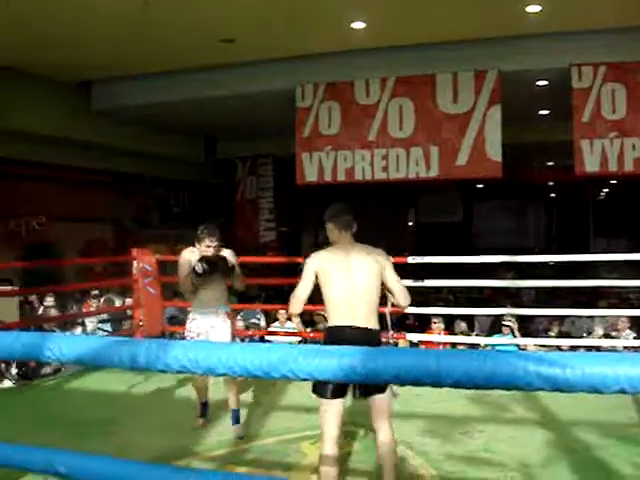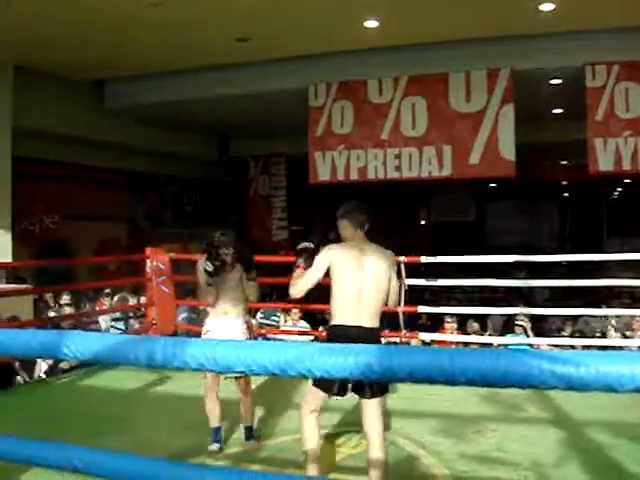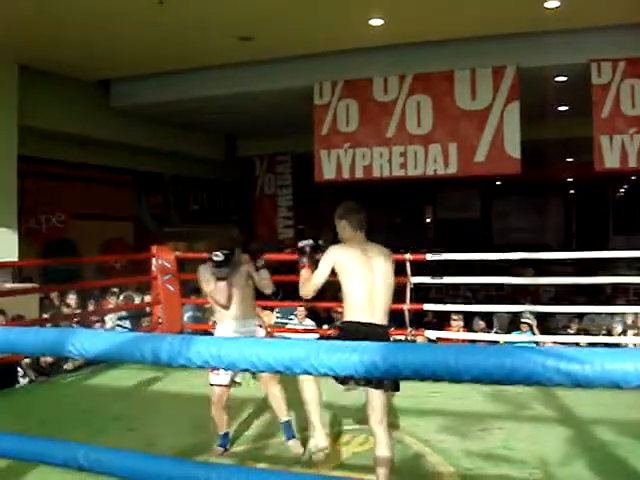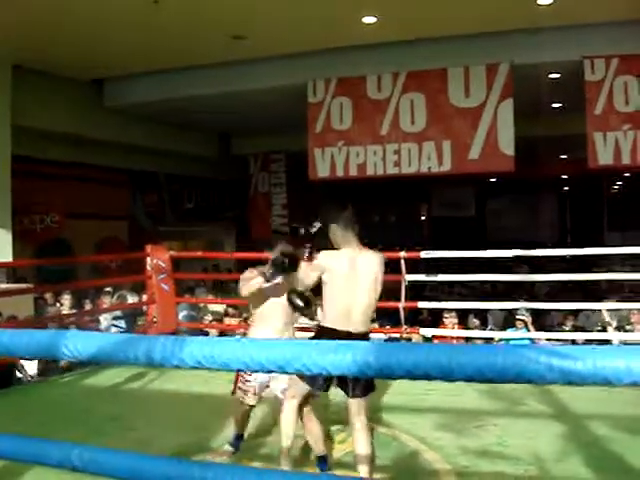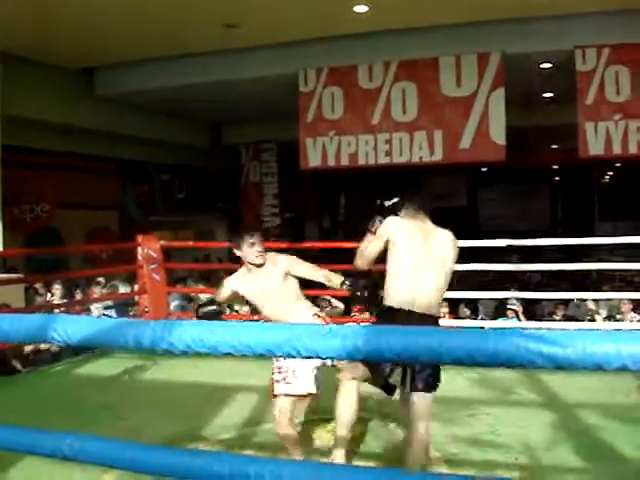
dt=0.5s
person 1, frame 1
left shoulder: (318, 258)
right shoulder: (377, 255)
left elbow: (295, 308)
right elbow: (404, 300)
left wrist: (305, 280)
left hip: (337, 341)
right hip: (370, 342)
left knee: (330, 429)
right knee: (383, 424)
person 1, frame 2
left shoulder: (332, 252)
right shoulder: (387, 257)
left elbow: (296, 291)
left wrist: (301, 263)
left hip: (339, 340)
right hip: (371, 343)
left knee: (309, 410)
right knee: (374, 429)
person 1, frame 3
left shoulder: (337, 253)
right shoulder: (384, 254)
left elbow: (306, 291)
left wrist: (305, 259)
left hip: (352, 336)
right hip: (382, 340)
right knee: (379, 422)
person 1, frame 4
left shoulder: (327, 258)
right shoulder: (377, 260)
left elbow: (304, 282)
left hip: (327, 342)
left knee: (291, 400)
right knee: (359, 421)
person 1, frame 5
left shoulder: (393, 224)
right shoulder: (450, 240)
left elbow: (361, 262)
left wrist: (375, 228)
left hip: (391, 324)
left knee: (349, 378)
right knee: (420, 419)
left ankle: (338, 458)
person 2, frame 1
left shoulder: (228, 255)
right shoulder: (187, 255)
left elbow: (240, 285)
right elbow: (184, 287)
left wrist: (230, 269)
right wrist: (196, 272)
left hip: (221, 316)
right hip: (197, 317)
left ankle: (235, 418)
right ankle: (203, 409)
person 2, frame 2
left shoulder: (242, 264)
right shoulder: (205, 264)
left elbow: (253, 297)
right elbow: (207, 299)
left wrist: (250, 273)
right wrist: (210, 275)
left hip: (238, 326)
right hip: (214, 326)
left knee: (243, 384)
right knee: (210, 384)
left ankle: (249, 433)
right ankle: (216, 436)
person 2, frame 3
left shoulder: (246, 262)
right shoulder: (205, 270)
left elbow: (268, 288)
right elbow: (223, 301)
left wrist: (257, 262)
right wrist: (220, 273)
left hip: (251, 329)
right hip: (225, 333)
left knee: (268, 377)
right knee: (218, 396)
left ankle: (290, 435)
right ankle: (223, 441)
person 2, frame 4
left shoulder: (294, 278)
right shoulder: (253, 275)
right elbow: (245, 291)
right wrist: (270, 273)
left knee: (303, 408)
right knee: (242, 405)
right ankle: (236, 441)
person 2, frame 5
left shoulder: (282, 262)
right shoulder: (235, 282)
left elbow: (323, 275)
left wrist: (348, 284)
left hip: (312, 326)
right knee: (281, 415)
